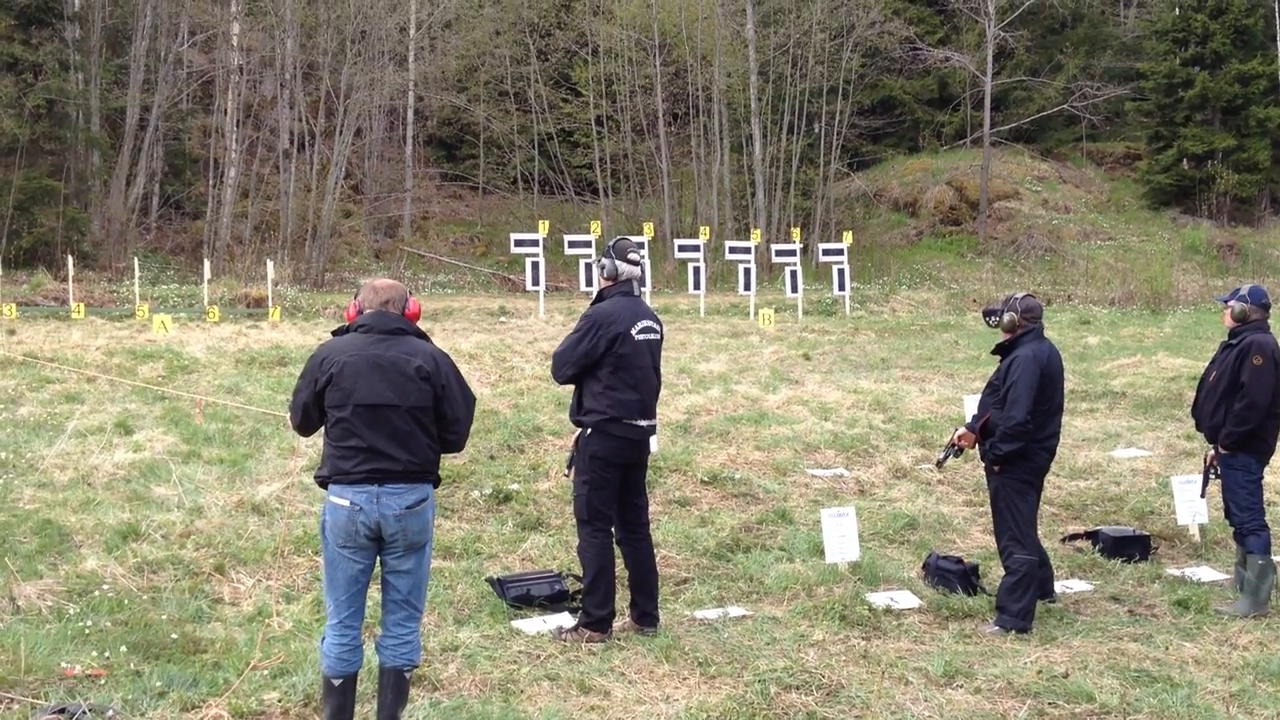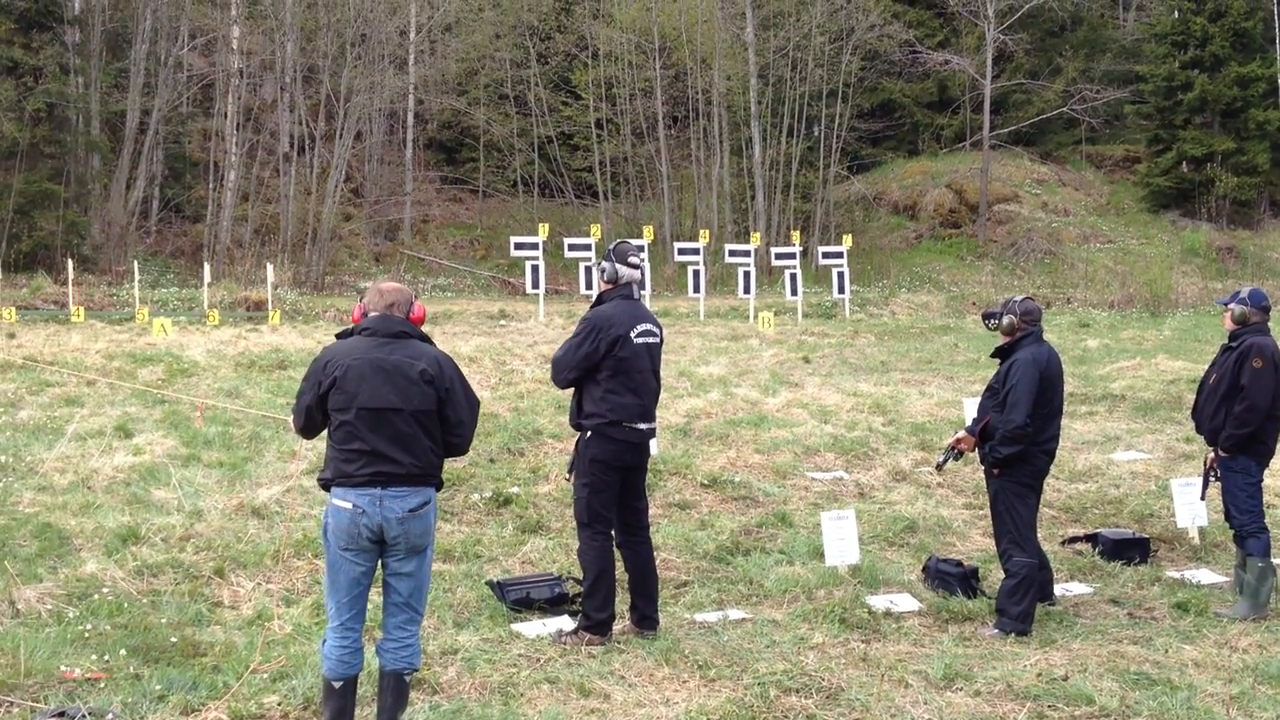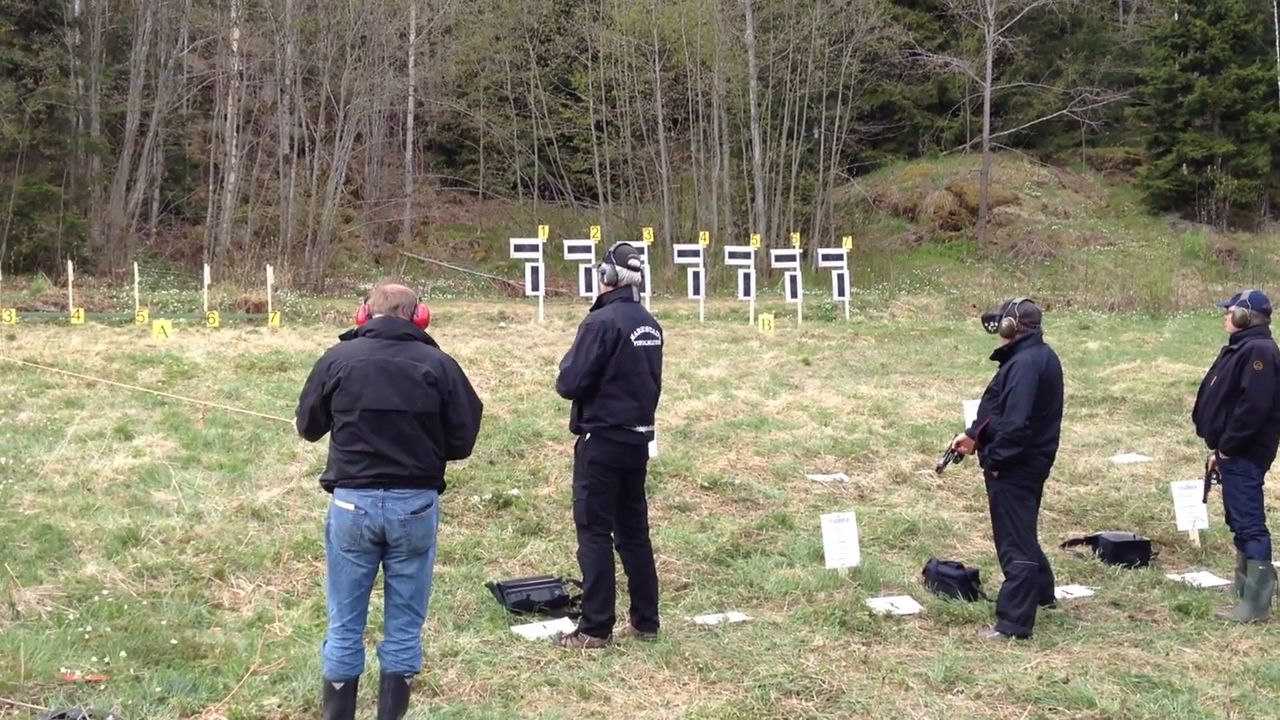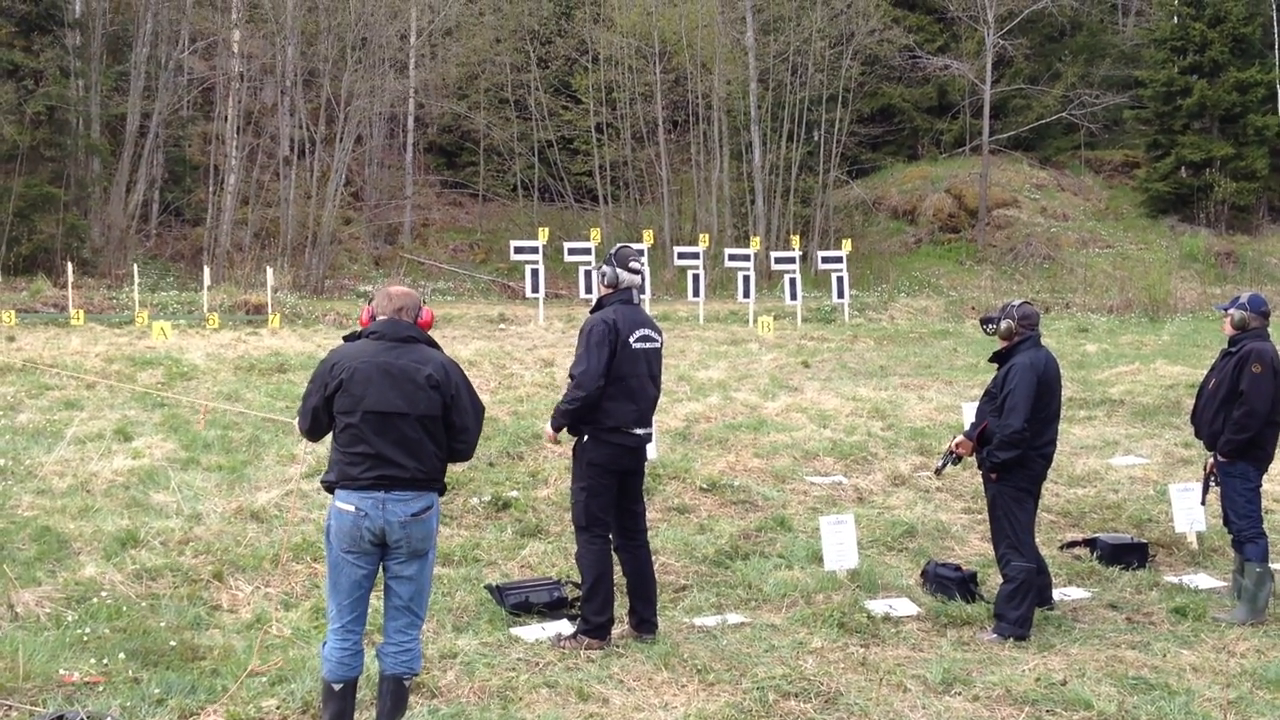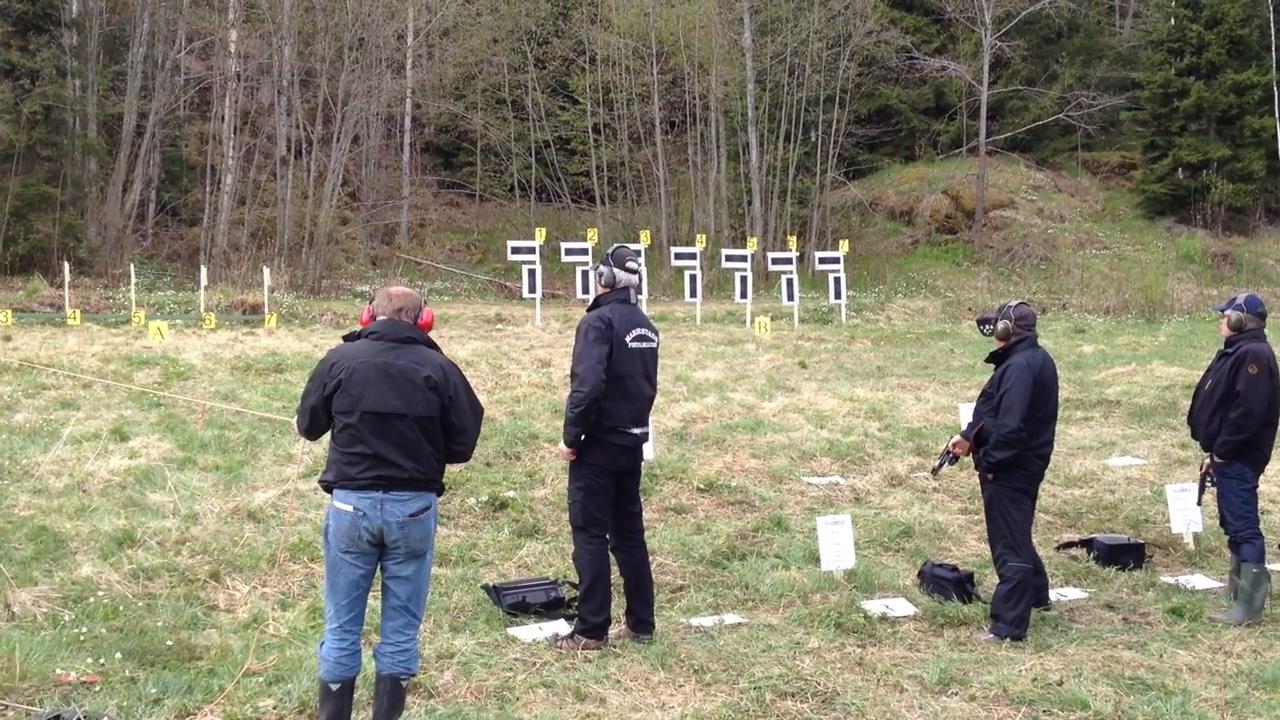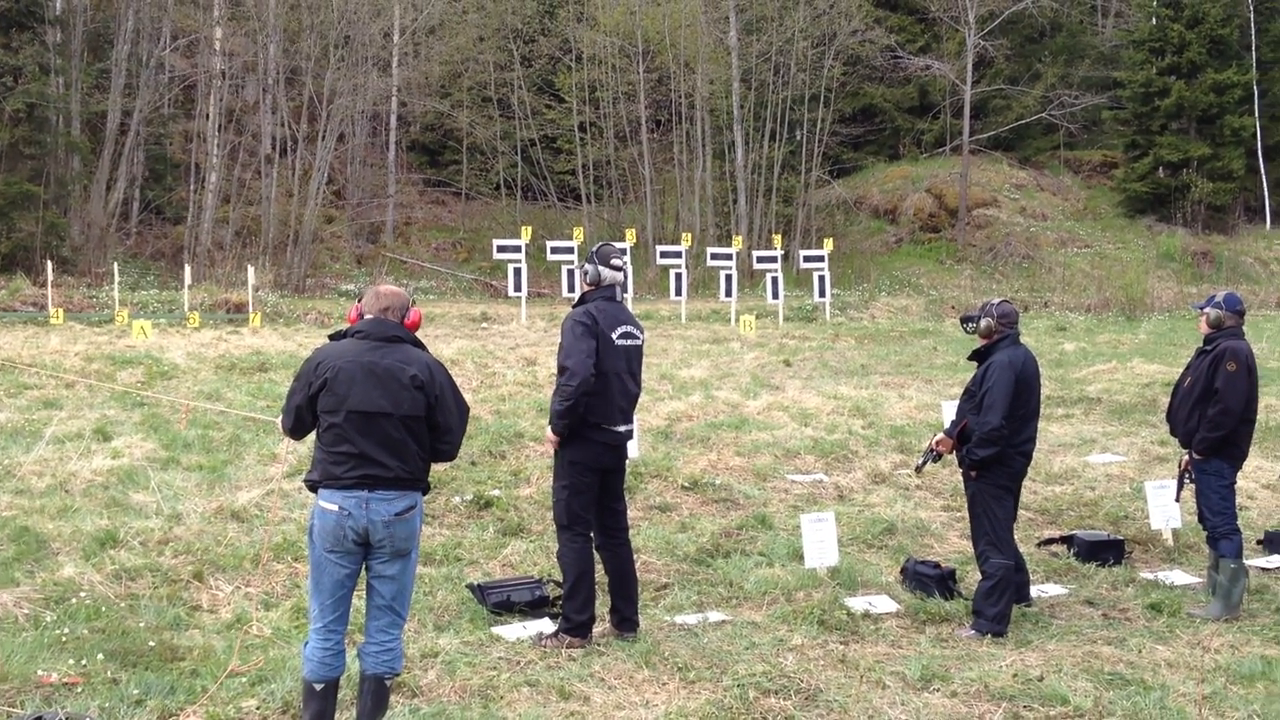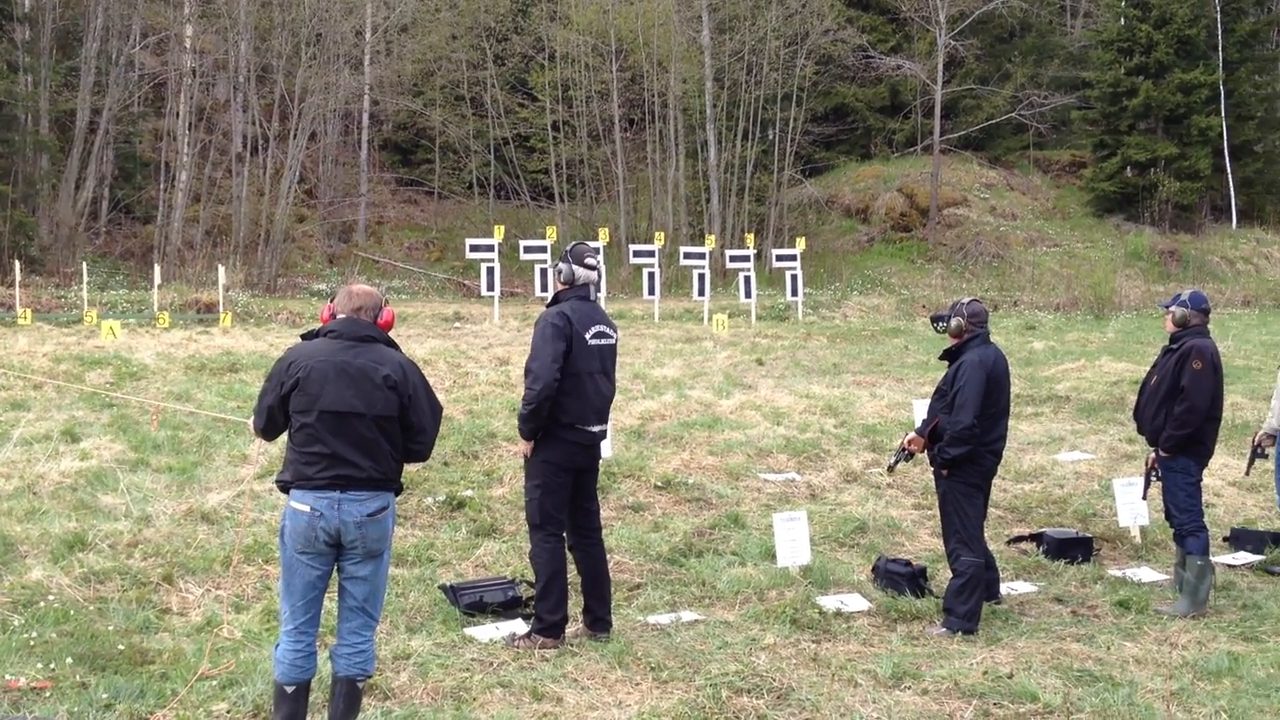
dt=0.2s
person 1, frame 1
left shoulder: (330, 354)
right shoulder: (431, 357)
left elbow: (302, 421)
right elbow: (456, 435)
left hip: (347, 498)
right hip: (411, 499)
left knee: (342, 623)
right knee: (402, 622)
person 1, frame 2
left shoulder: (334, 358)
right shoulder: (435, 362)
left elbow: (304, 424)
right elbow: (459, 439)
left hip: (350, 502)
right hip: (414, 502)
left knee: (343, 626)
right knee: (403, 625)
person 1, frame 3
left shoulder: (337, 359)
right shoulder: (438, 364)
left elbow: (308, 426)
right elbow: (462, 441)
left hip: (352, 503)
right hip: (416, 504)
left knee: (344, 627)
right knee: (404, 627)
person 1, frame 4
left shoulder: (341, 360)
right shoulder: (441, 367)
left elbow: (309, 427)
right elbow: (464, 445)
left hip: (353, 504)
right hip: (416, 507)
left knee: (344, 627)
right knee: (403, 630)
person 1, frame 5
left shoulder: (340, 359)
right shoulder: (440, 368)
left elbow: (308, 425)
right elbow: (462, 446)
left hip: (351, 504)
right hip: (414, 508)
left knee: (341, 627)
right knee: (401, 630)
person 1, frame 6
left shoulder: (326, 358)
right shoulder: (426, 367)
left elbow: (292, 425)
right elbow: (448, 445)
left hip: (336, 503)
right hip: (399, 507)
left knee: (326, 627)
right knee: (385, 629)
person 1, frame 7
left shoulder: (298, 358)
right shoulder: (399, 367)
left elbow: (264, 426)
right elbow: (421, 445)
left hip: (308, 504)
right hip: (372, 507)
left knee: (297, 628)
right knee: (357, 630)
person 2, frame 1
left shoulder: (604, 314)
right shoulder: (650, 318)
left elbow: (562, 367)
left wrist: (587, 360)
left hip: (604, 436)
right hip: (639, 434)
left knee: (595, 528)
right knee: (635, 525)
left ankle: (595, 623)
right ankle: (645, 615)
person 2, frame 2
left shoulder: (602, 317)
right shoulder: (650, 321)
left elbow: (562, 372)
left wrist: (585, 364)
left hip: (604, 439)
right hip: (640, 437)
left knee: (595, 531)
right knee: (635, 528)
left ankle: (595, 626)
right ankle: (645, 618)
person 2, frame 3
left shoulder: (602, 321)
right shoulder: (650, 324)
left elbow: (571, 381)
left wrist: (568, 384)
left hip: (602, 441)
right hip: (638, 439)
left knee: (594, 532)
right knee: (634, 530)
left ankle: (595, 628)
right ankle: (645, 620)
person 2, frame 4
left shoulder: (603, 322)
right shoulder: (650, 327)
left elbow: (584, 387)
left wrist: (557, 422)
left hip: (601, 443)
right hip: (636, 442)
left knee: (593, 534)
right knee: (632, 532)
left ankle: (594, 630)
right ankle: (644, 622)
person 2, frame 5
left shoulder: (599, 320)
right shoulder: (646, 326)
left elbow: (588, 384)
left wrist: (571, 435)
left hip: (599, 444)
right hip: (632, 442)
left knee: (590, 534)
right knee: (629, 532)
left ankle: (591, 630)
right ankle: (640, 622)
person 2, frame 6
left shoulder: (585, 317)
right shoulder: (631, 323)
left elbow: (576, 377)
left wrist: (557, 425)
left hip: (583, 441)
right hip: (616, 439)
left knee: (574, 532)
right knee: (613, 530)
left ankle: (575, 629)
right ankle: (625, 620)
person 2, frame 7
left shoulder: (558, 317)
right shoulder: (605, 322)
left elbow: (541, 381)
left wrist: (527, 431)
left hip: (556, 441)
right hip: (590, 439)
left knee: (547, 532)
right knee: (586, 530)
left ankle: (548, 629)
right ankle: (598, 620)
person 3, frame 1
left shoulder: (1025, 357)
right shoulder: (1040, 350)
left elbow: (1016, 418)
right elbow: (1001, 404)
left wrist: (995, 454)
right wrist: (974, 428)
left hip: (1016, 459)
right hip: (1030, 455)
left knee: (1014, 536)
right knee: (1022, 528)
left ankle: (1013, 617)
right ankle: (1041, 587)
person 3, frame 2
left shoulder: (1025, 361)
right shoulder: (1040, 353)
left elbow: (1016, 421)
right elbow: (1001, 407)
left wrist: (996, 458)
right wrist: (974, 431)
left hip: (1015, 463)
right hip: (1030, 458)
left knee: (1014, 539)
right knee: (1022, 531)
left ankle: (1013, 620)
right ankle: (1041, 589)
person 3, frame 3
left shoulder: (1025, 363)
right shoulder: (1040, 355)
left elbow: (1016, 423)
right elbow: (1001, 409)
left wrist: (995, 460)
right wrist: (974, 434)
left hip: (1015, 465)
right hip: (1030, 460)
left knee: (1014, 541)
right knee: (1022, 533)
left ankle: (1014, 622)
right ankle: (1041, 592)
person 3, frame 4
left shoulder: (1023, 365)
right shoulder: (1039, 358)
left elbow: (1014, 426)
right elbow: (999, 411)
left wrist: (993, 462)
right wrist: (972, 435)
left hip: (1013, 467)
right hip: (1028, 462)
left knee: (1012, 543)
right knee: (1020, 535)
left ankle: (1011, 624)
right ankle: (1039, 594)
person 3, frame 5
left shoulder: (1019, 365)
right shoulder: (1037, 358)
left elbow: (1010, 426)
right elbow: (996, 411)
left wrist: (988, 461)
right wrist: (969, 435)
left hip: (1010, 467)
right hip: (1026, 462)
left knee: (1009, 544)
right knee: (1017, 535)
left ankle: (1008, 624)
right ankle: (1036, 594)
person 3, frame 6
left shoulder: (1001, 363)
right shoulder: (1019, 356)
left elbow: (992, 423)
right elbow: (978, 409)
left wrist: (972, 459)
right wrist: (952, 433)
left hip: (993, 464)
right hip: (1009, 459)
left knee: (991, 541)
right knee: (1000, 531)
left ankle: (989, 621)
right ankle: (1017, 590)
person 3, frame 7
left shoulder: (972, 363)
right shoulder: (988, 355)
left elbow: (964, 422)
right elbow: (949, 408)
left wrist: (944, 458)
right wrist: (923, 432)
left hip: (963, 463)
right hip: (979, 458)
left knee: (961, 539)
right knee: (969, 530)
left ankle: (960, 618)
right ankle: (987, 588)
person 4, frame 1
right shoulder: (1239, 342)
left wrist: (1227, 441)
right wrist: (1218, 442)
left hip: (1244, 449)
right hip: (1234, 447)
left knee: (1249, 519)
right knee: (1239, 517)
right ankle: (1243, 584)
person 4, frame 2
right shoulder: (1239, 345)
left wrist: (1227, 444)
right wrist: (1218, 445)
left hip: (1244, 452)
right hip: (1233, 450)
left knee: (1249, 521)
right knee: (1239, 519)
right ankle: (1243, 586)
person 4, frame 3
right shoulder: (1239, 348)
left wrist: (1227, 447)
right wrist: (1219, 448)
left hip: (1244, 455)
right hip: (1234, 453)
left knee: (1249, 524)
right knee: (1240, 523)
right ankle: (1244, 589)
person 4, frame 4
right shoulder: (1238, 351)
left elbow: (1252, 409)
left wrist: (1225, 449)
right wrist: (1217, 450)
left hip: (1242, 457)
right hip: (1232, 456)
left knee: (1247, 527)
right knee: (1238, 524)
left ankle: (1252, 606)
right ankle: (1241, 591)
person 4, frame 5
right shoulder: (1235, 351)
left elbow: (1248, 410)
left wrist: (1222, 450)
right wrist: (1214, 452)
left hip: (1239, 458)
right hip: (1229, 456)
left knee: (1244, 528)
right knee: (1234, 526)
left ankle: (1249, 607)
right ankle: (1238, 591)
person 4, frame 6
left shoulder: (1232, 352)
right shoulder: (1214, 349)
left elbow: (1227, 407)
left wrist: (1201, 446)
right wrist: (1192, 448)
left hip: (1217, 455)
right hip: (1207, 453)
left knee: (1222, 523)
right knee: (1212, 521)
left ankle: (1227, 602)
right ankle: (1216, 587)
person 4, frame 7
left shoulder: (1197, 350)
right shoulder: (1180, 347)
left elbow: (1193, 405)
left wrist: (1167, 444)
right wrist: (1158, 445)
left hip: (1183, 452)
right hip: (1173, 450)
left knee: (1188, 520)
right knee: (1179, 518)
left ankle: (1193, 599)
right ankle: (1183, 584)
